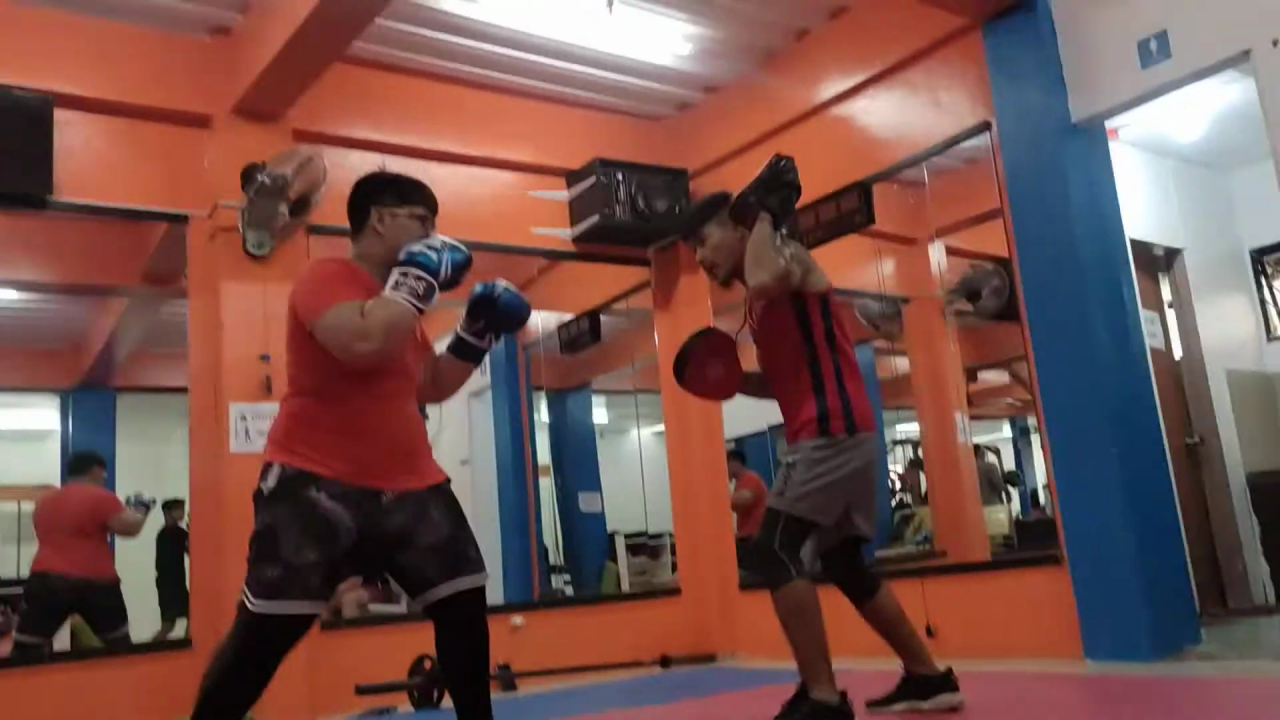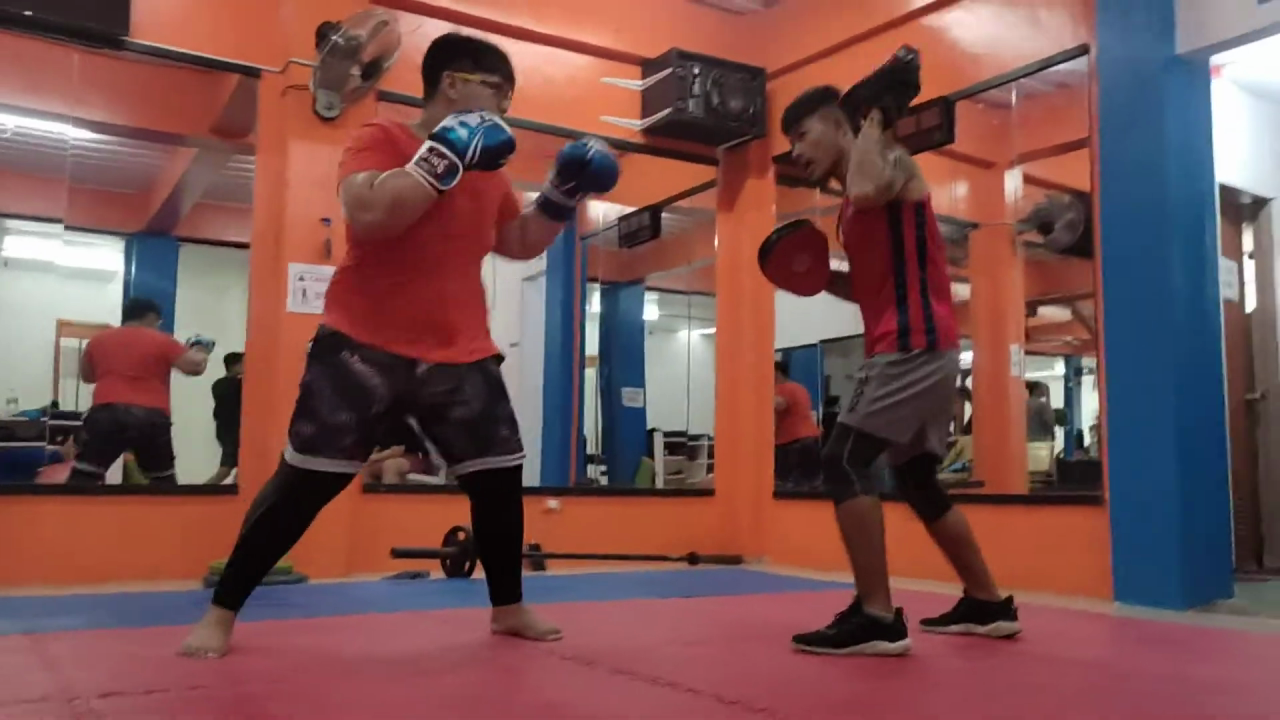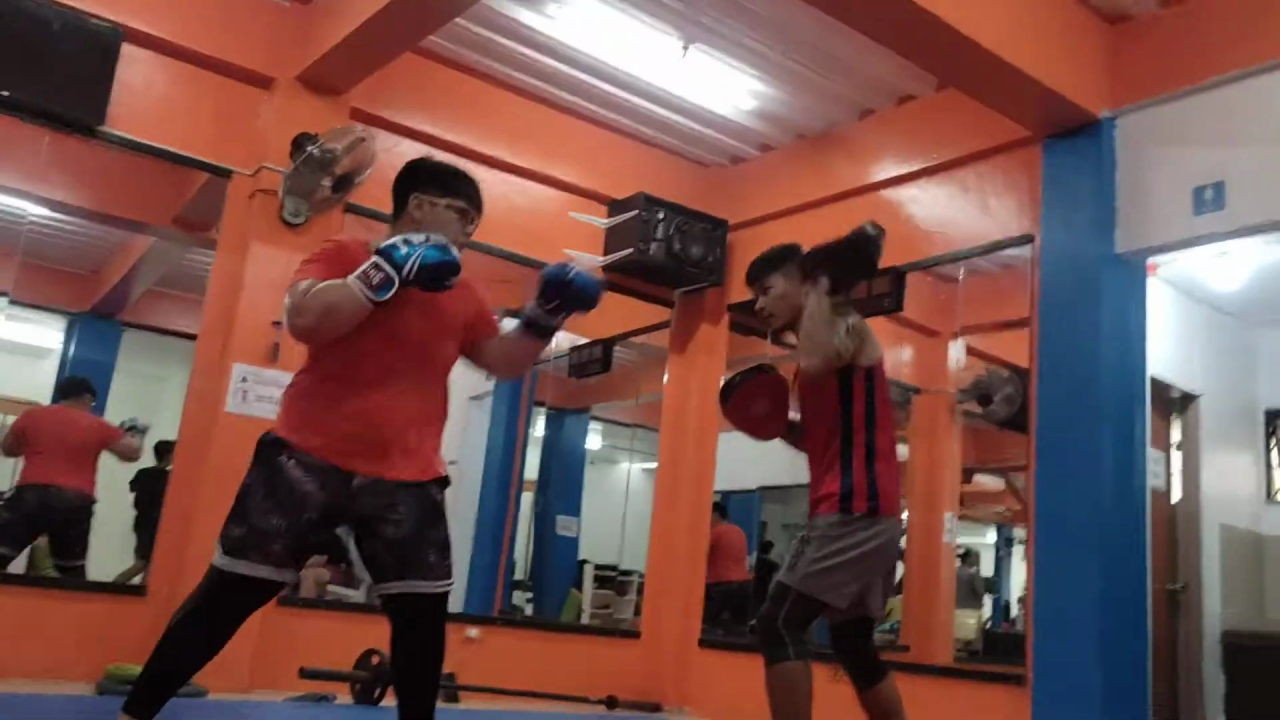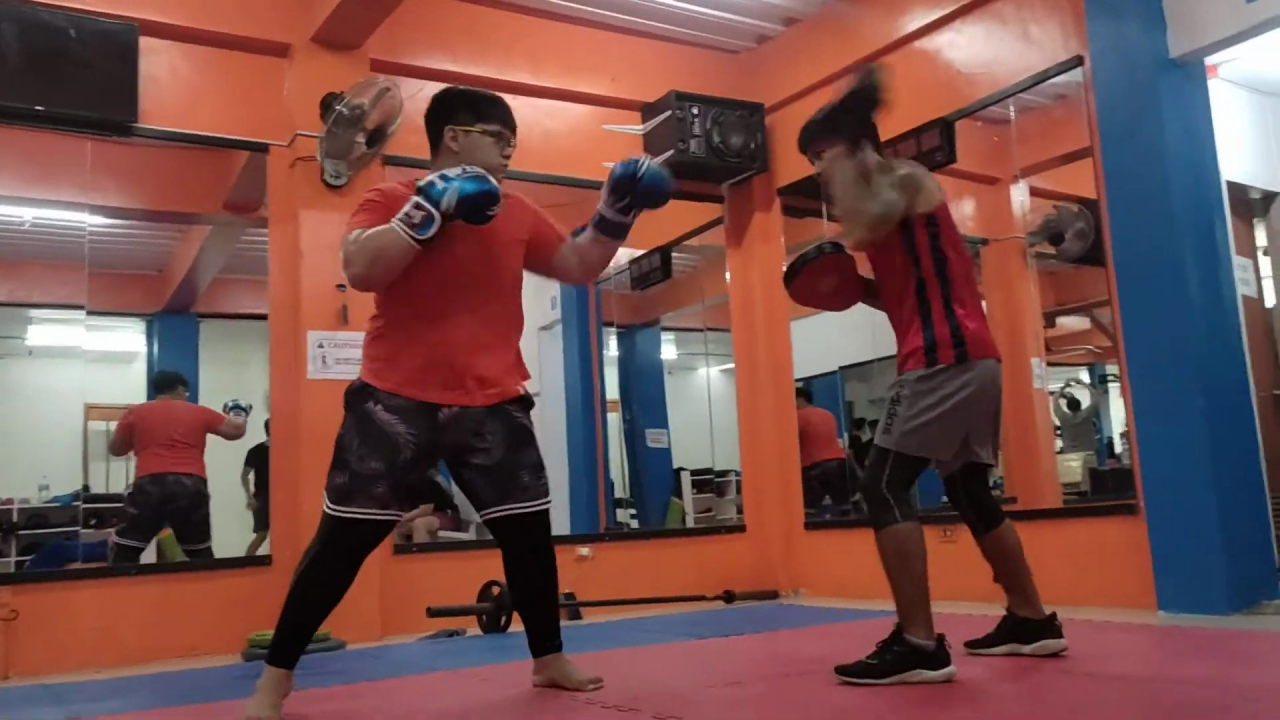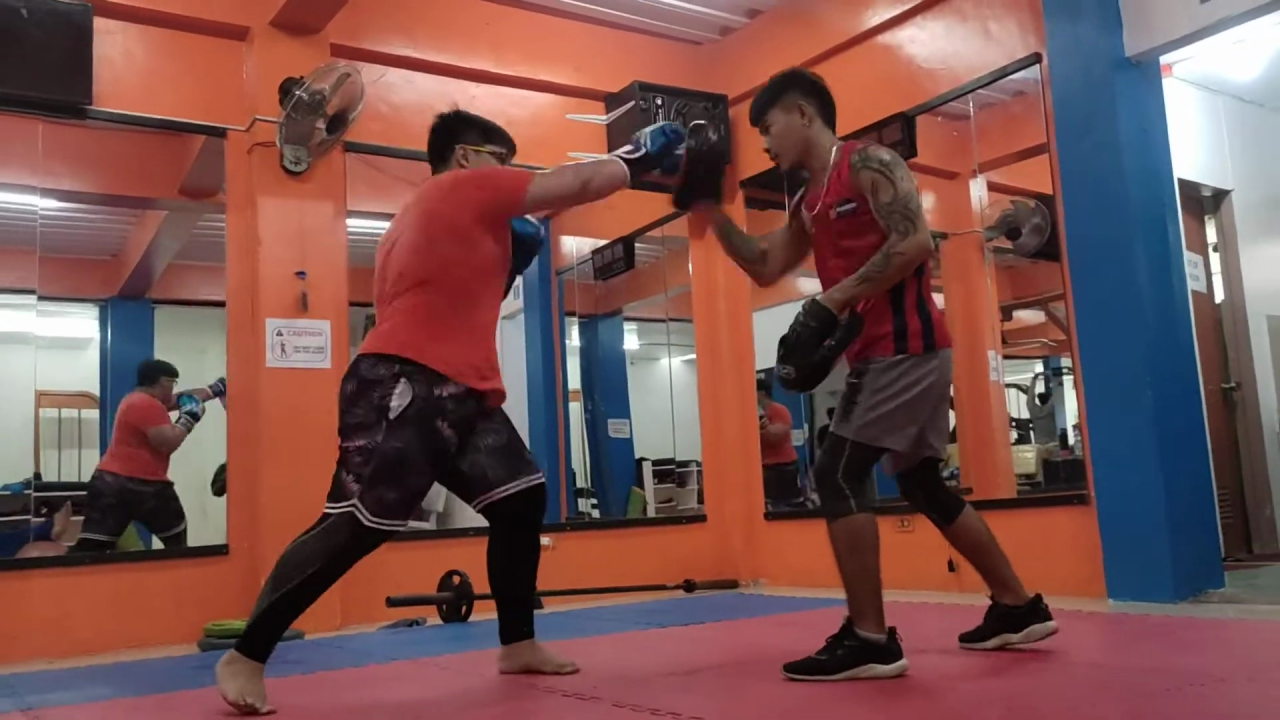
dt=1s
person 1, frame 1
left shoulder: (404, 288)
right shoulder: (329, 278)
left elbow: (431, 387)
right elbow: (361, 345)
left wrist: (478, 334)
right wrist: (417, 281)
left hip: (408, 485)
right hip: (318, 483)
left knee: (463, 599)
right knee: (268, 627)
person 1, frame 2
left shoulder: (488, 169)
right shoulder: (382, 139)
left elbow: (525, 241)
right elbow: (370, 217)
left wrist: (566, 190)
right wrist: (446, 153)
left hip: (461, 357)
right hip: (363, 347)
left knee: (500, 480)
right knee: (311, 482)
left ankle: (508, 608)
right ankle: (221, 610)
person 1, frame 3
left shoulder: (457, 290)
right shoulder: (349, 257)
left elbow: (507, 360)
right elbow: (305, 320)
left wrist: (545, 316)
right wrist: (390, 272)
left hip: (404, 480)
right hip: (311, 456)
left knee: (424, 613)
right knee: (234, 595)
person 1, frame 4
left shoulder: (515, 213)
right shoulder: (404, 197)
left elbow: (579, 266)
right elbow: (362, 270)
left wrist: (623, 205)
right wrist: (434, 204)
left hip: (491, 405)
right hip: (396, 398)
left knee: (526, 532)
right knee: (347, 538)
left ankle: (550, 660)
person 1, frame 5
left shoulder: (458, 216)
right shoulder: (469, 184)
right elbow: (572, 183)
left wrist: (509, 264)
right wrist: (643, 153)
left hip: (458, 391)
right hip: (409, 382)
left knee: (520, 502)
right knee: (358, 524)
left ankle: (518, 644)
right ankle: (246, 656)
person 2, frame 1
left shoulder: (785, 254)
right shoulder: (766, 291)
left elbow: (761, 281)
left wrist: (761, 215)
right wrist: (732, 381)
left hip: (834, 431)
right hip: (845, 432)
left knee: (774, 549)
right knee: (842, 562)
right ankle: (929, 676)
person 2, frame 2
left shoulder: (891, 161)
right shoulder: (858, 196)
left elbow: (868, 188)
left wrist: (874, 118)
right wrist: (820, 278)
left hip: (913, 346)
right hip: (924, 348)
left knee: (844, 462)
right knee: (915, 479)
left ankle: (877, 616)
right ankle: (988, 603)
person 2, frame 3
left shoulder: (845, 328)
right shoulder: (828, 342)
left elbow: (812, 362)
left wrist: (819, 292)
left hip: (854, 512)
right hip: (872, 514)
left knee: (780, 624)
right knee: (851, 644)
person 2, frame 4
left shoulder: (904, 179)
right shoulder: (889, 196)
left elbow: (856, 224)
left wrist: (844, 160)
right wrist: (852, 288)
left hip: (946, 359)
right hip: (972, 358)
left knee: (883, 482)
right knee: (969, 491)
left ankle: (918, 644)
right ankle: (1033, 620)
person 2, frame 5
left shoulder: (867, 162)
right shoulder: (811, 198)
left elbow: (917, 242)
right elbow: (764, 269)
left wrist: (835, 300)
right wrist: (710, 213)
left hip: (903, 346)
right hip: (902, 350)
left knee: (837, 472)
right knee: (926, 484)
left ankle: (869, 638)
right ankle: (1018, 606)
person 3, frame 1
left shoulder: (44, 503)
right shoulder: (100, 498)
right elbow: (129, 528)
right wrist: (141, 509)
left hip: (45, 580)
right hip: (94, 582)
left knee: (24, 651)
right knee: (120, 645)
person 3, frame 2
left shoulder: (99, 340)
right shoulder: (162, 341)
left elbow: (87, 376)
right elbow: (194, 367)
right wrist: (199, 351)
left hip: (106, 414)
right hip: (150, 418)
left knee: (82, 477)
right knee: (164, 481)
person 3, frame 3
left shoulder: (32, 416)
right shoulder: (98, 426)
right elbow: (131, 453)
right wrist: (135, 432)
left hip: (32, 495)
right hip: (75, 503)
right knee: (72, 572)
person 3, frame 4
left shoulder: (136, 413)
right shoulder: (199, 413)
left elbow: (116, 449)
right elbow: (235, 430)
right wrist: (240, 411)
left hip: (150, 487)
right hip: (191, 488)
left knee: (123, 554)
right knee: (201, 555)
person 3, frame 5
left shoulder: (134, 399)
right shoulder: (149, 406)
left elbow: (175, 400)
right elbow: (166, 443)
left wrist: (213, 389)
right wrist: (187, 418)
left hip: (107, 481)
right hip: (142, 485)
left knee: (88, 547)
right knee: (176, 541)
